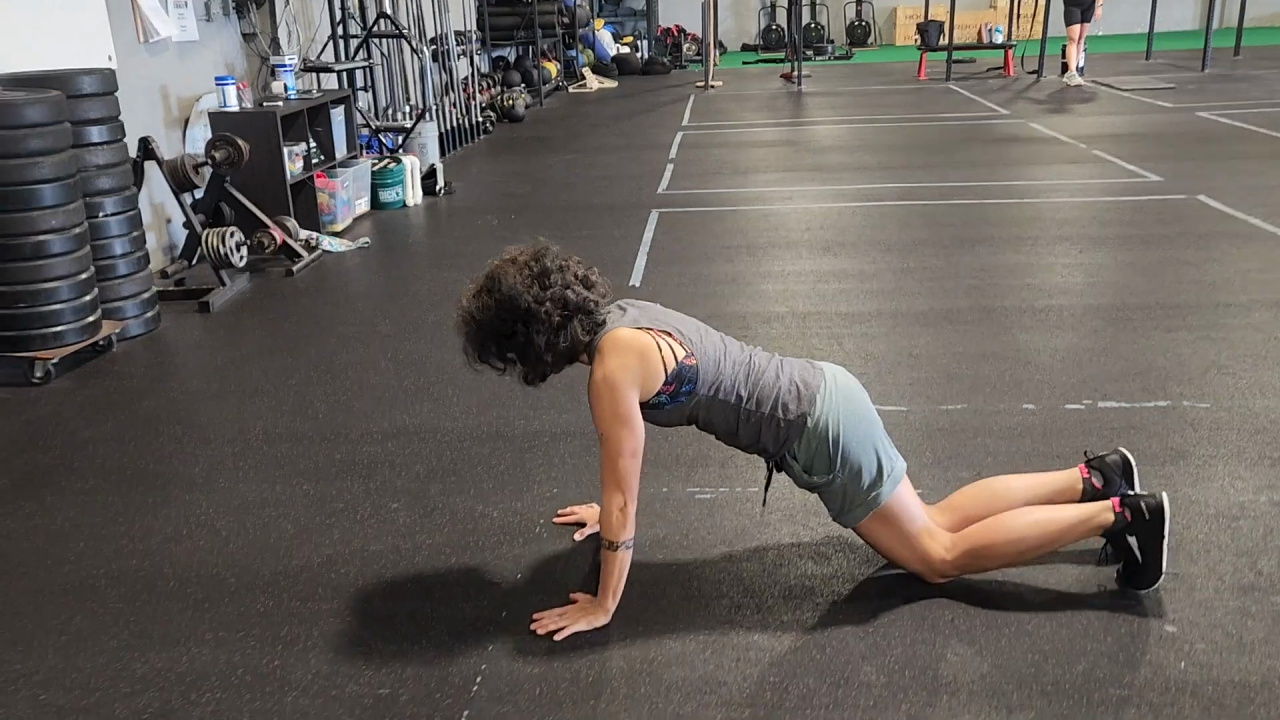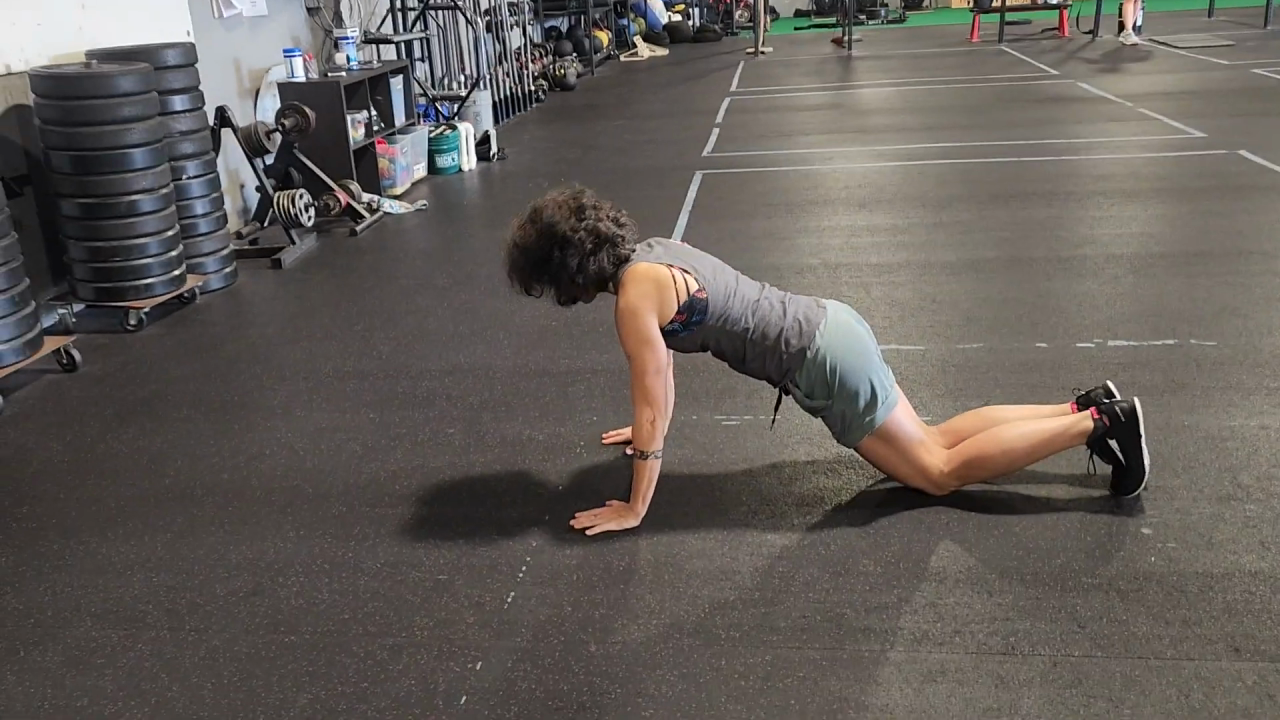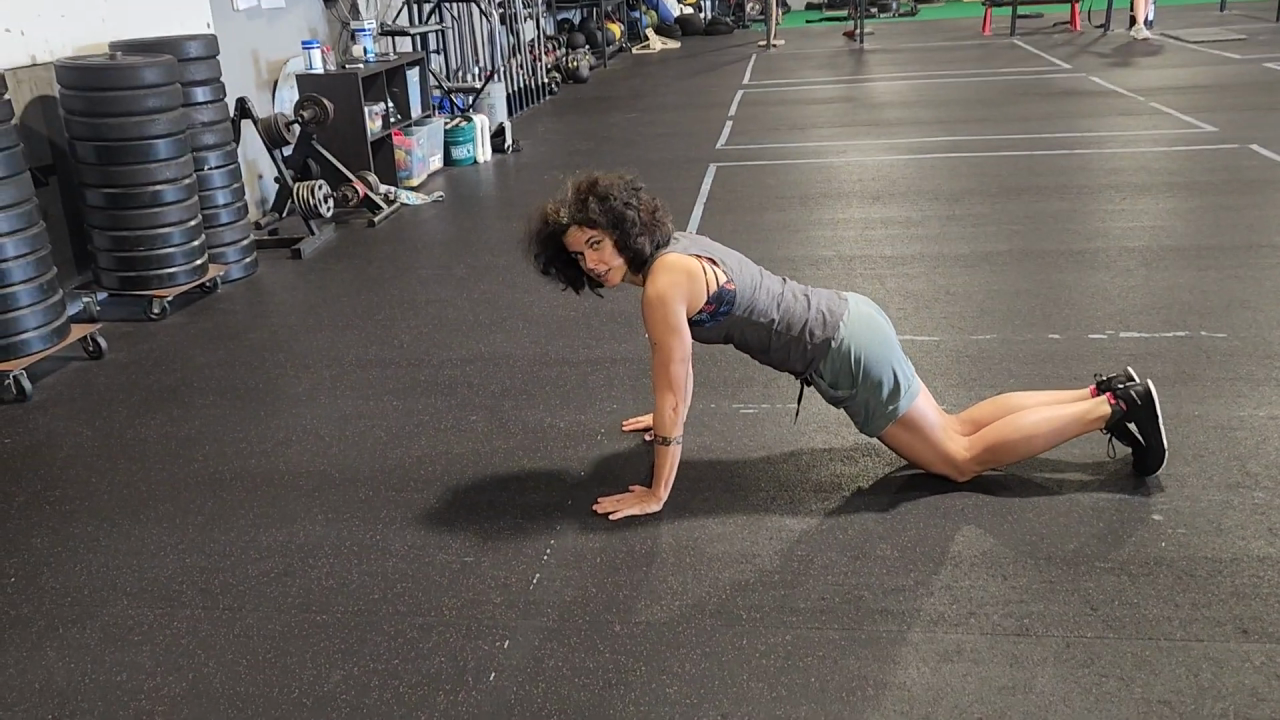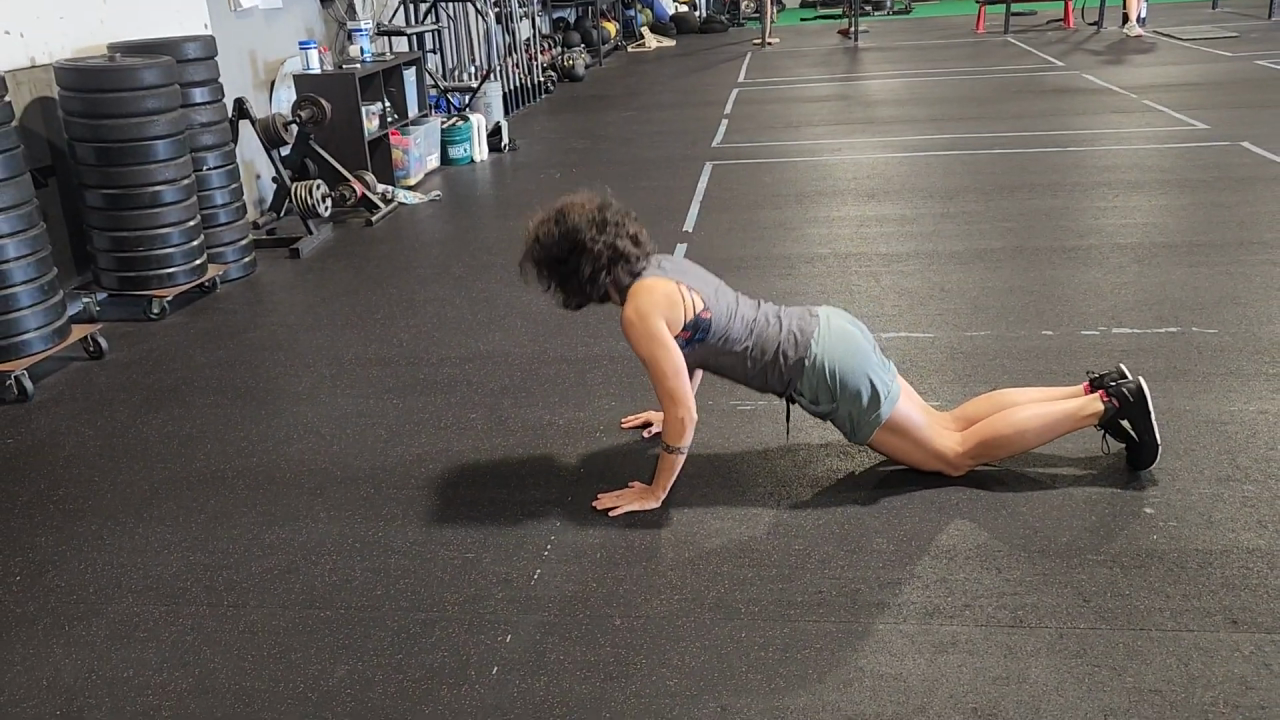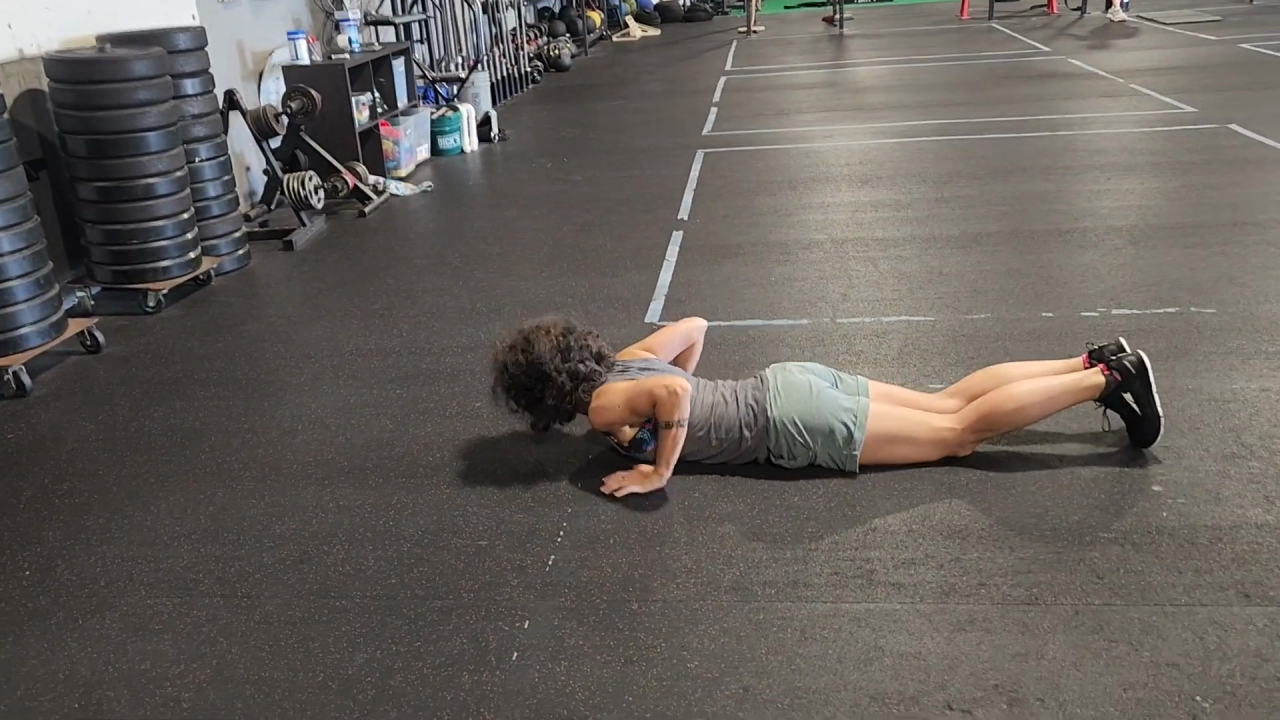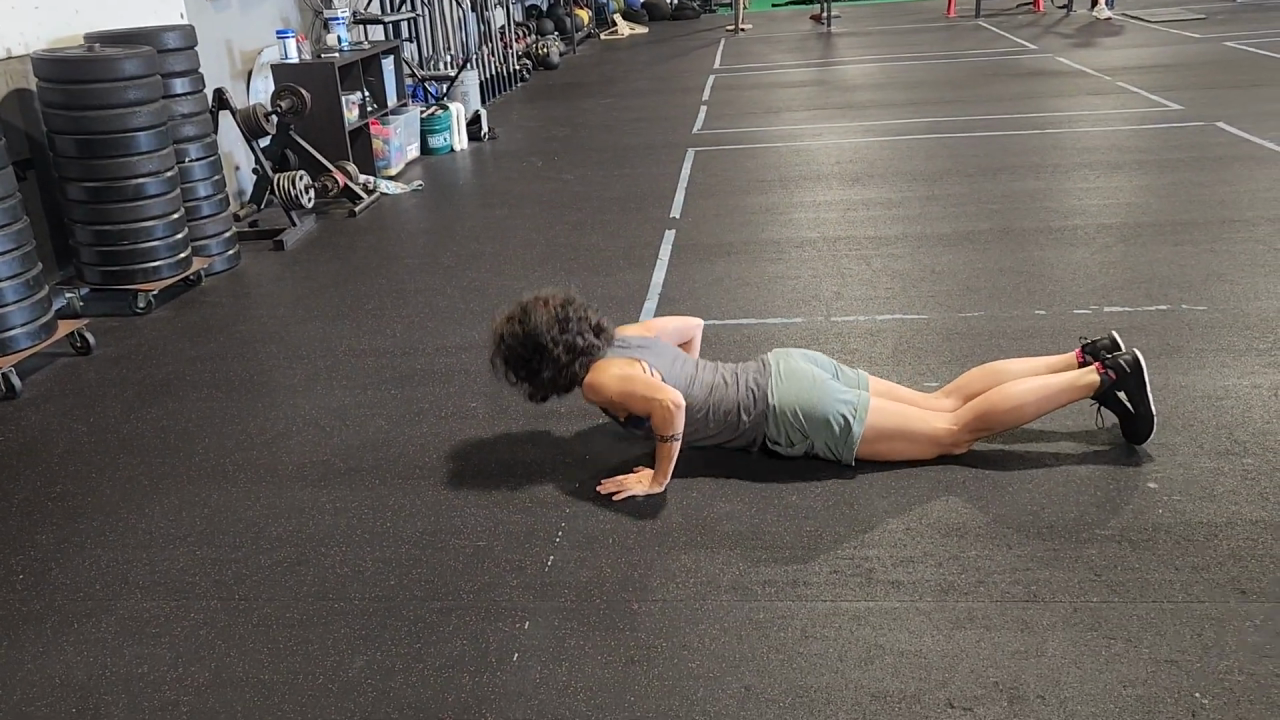
dt=0.7s
person 1, frame 1
left shoulder: (612, 364)
right shoulder: (618, 317)
left elbow: (622, 497)
right elbow: (633, 454)
left wrist: (602, 607)
right wrist: (611, 512)
left hip: (820, 432)
right hip: (823, 392)
left knee: (941, 557)
right knee: (933, 523)
left ankle: (1119, 515)
right ankle: (1093, 477)
person 1, frame 2
left shoulder: (634, 292)
right shoulder: (646, 252)
left elbow: (651, 409)
right elbow: (664, 360)
left wrist: (634, 510)
right wrist: (649, 429)
left hip: (823, 362)
right hip: (828, 327)
left knee: (940, 471)
right knee: (931, 444)
left ankle: (1097, 425)
right ankle: (1083, 408)
person 1, frame 3
left shoulder: (663, 283)
right shoulder: (673, 246)
left elbow: (672, 396)
right elbow: (681, 365)
left wrist: (656, 495)
right wrist: (666, 417)
left hip: (846, 350)
right hip: (846, 322)
left knee: (961, 458)
right knee: (953, 430)
left ankle: (1115, 409)
right ankle: (1104, 392)
person 1, frame 4
left shoulder: (639, 306)
right shoulder: (656, 264)
left elbow: (684, 415)
left wrist: (656, 492)
right wrist: (672, 412)
left hip: (823, 366)
right hip: (825, 331)
left knee: (955, 454)
right knee: (947, 423)
left ankle: (1104, 405)
right ankle: (1098, 389)
person 1, frame 5
left shoulder: (603, 408)
right shoulder: (622, 363)
left elbow: (673, 393)
right elbow: (694, 325)
left wrist: (658, 468)
left hip: (792, 423)
right hip: (792, 382)
left knee: (959, 434)
right knee: (949, 402)
left ankle: (1105, 380)
right ankle: (1097, 363)
person 1, frame 6
left shoulder: (599, 381)
right shoulder: (619, 338)
left elbow: (670, 407)
right elbow: (692, 326)
left wrist: (660, 477)
left hip: (790, 409)
right hip: (791, 369)
left knee: (956, 431)
right knee: (946, 402)
left ankle: (1100, 378)
right ankle: (1091, 358)
